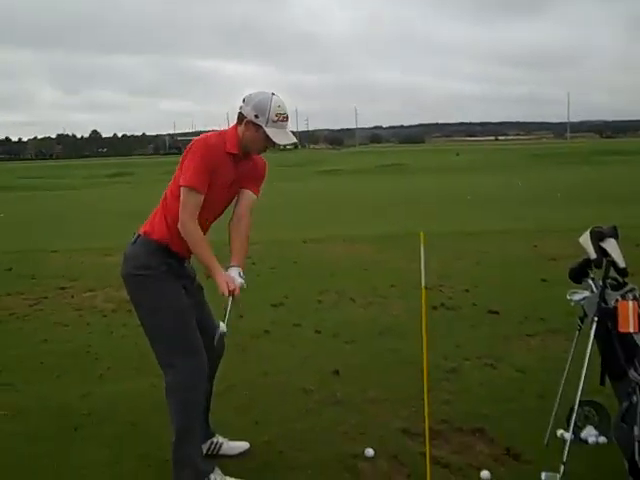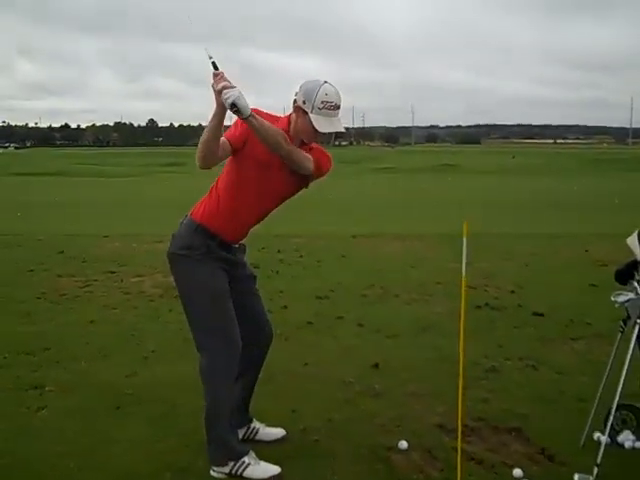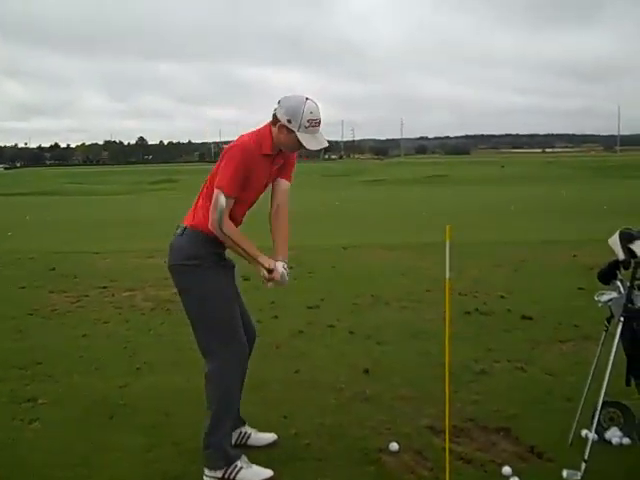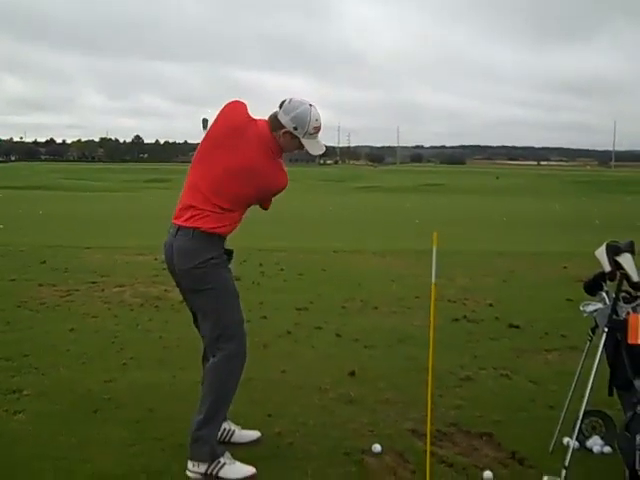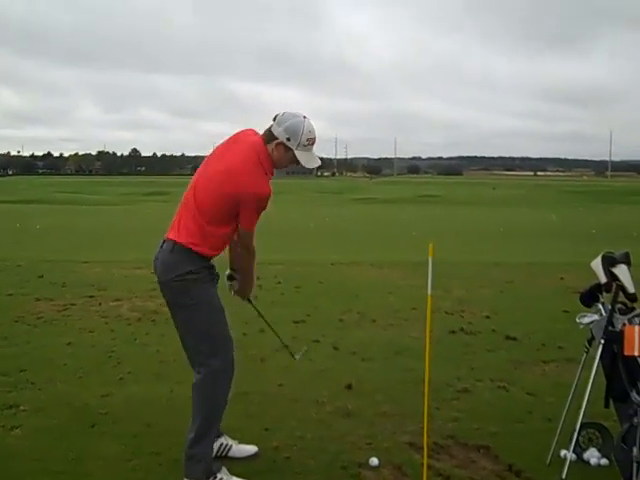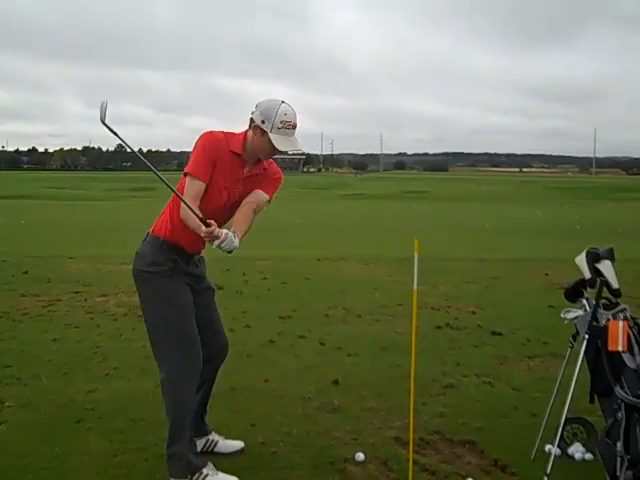
dt=0.4s
person 1, frame 1
left shoulder: (256, 168)
right shoulder: (206, 146)
left elbow: (242, 218)
right elbow: (185, 221)
left wrist: (236, 270)
right wrist: (216, 273)
left hip: (177, 261)
right hip: (150, 261)
left knee: (210, 347)
right knee: (188, 363)
left ankle: (200, 437)
person 1, frame 2
left shoulder: (319, 161)
right shoulder: (255, 122)
left elbow: (283, 149)
right elbow: (204, 159)
left wrist: (245, 111)
right wrist: (221, 110)
left hip: (231, 250)
right hip: (196, 244)
left knee: (258, 335)
right knee: (222, 348)
left ankle: (237, 421)
person 1, frame 3
left shoulder: (286, 156)
right shoulder: (245, 149)
left elbow: (280, 209)
right elbow: (217, 221)
left wrist: (280, 261)
right wrist: (261, 259)
left hip: (206, 251)
right hip: (196, 251)
left knee: (242, 337)
right knee: (227, 352)
left ankle: (229, 426)
person 1, frame 4
left shoulder: (234, 112)
right shoulder: (275, 177)
left hip: (177, 241)
right hip: (202, 250)
left knee: (217, 339)
right knee: (230, 348)
left ankle: (212, 422)
person 1, frame 5
left shoulder: (246, 138)
right shoulder: (257, 185)
right elbow: (244, 246)
left wrist: (236, 273)
right wrist: (246, 282)
left hip: (183, 260)
right hip: (186, 267)
left knee: (216, 352)
right knee: (216, 363)
left ankle: (209, 436)
person 1, frame 6
left shoulder: (271, 176)
right shoulder: (212, 143)
left elbow: (249, 208)
right elbow: (186, 206)
left wrist: (231, 236)
right wrist: (204, 230)
left hip: (192, 262)
right hip: (160, 259)
left knee: (214, 348)
right knee: (183, 361)
left ankle: (196, 433)
